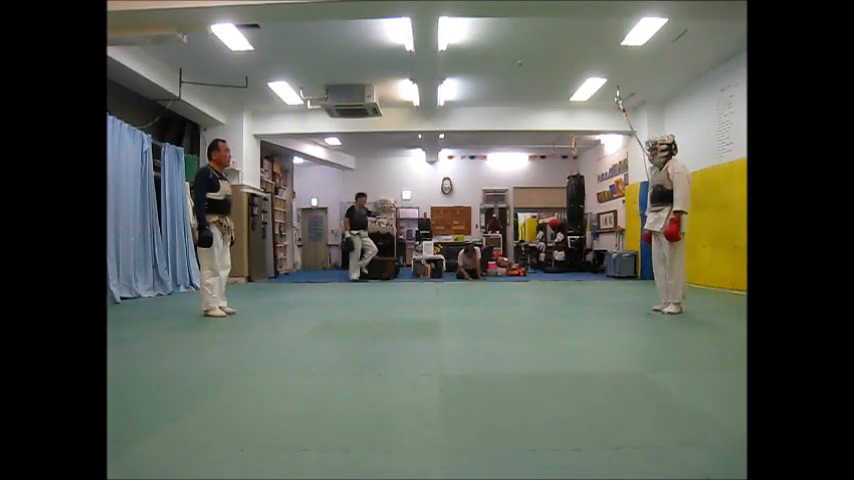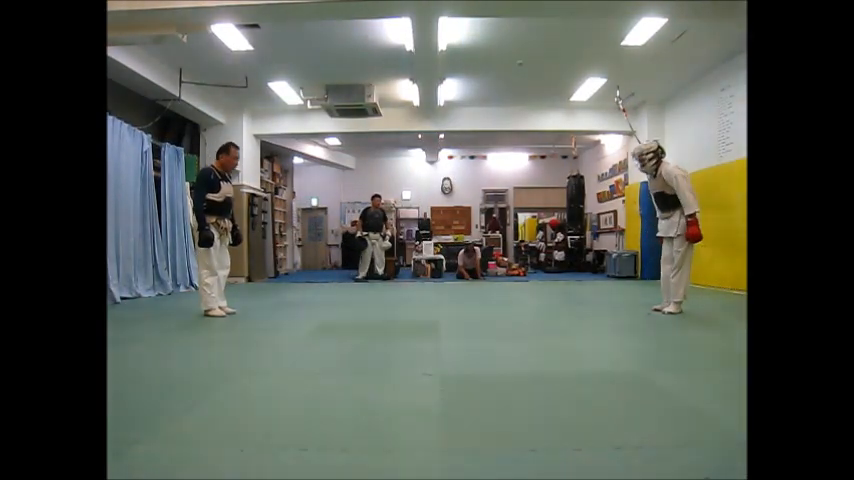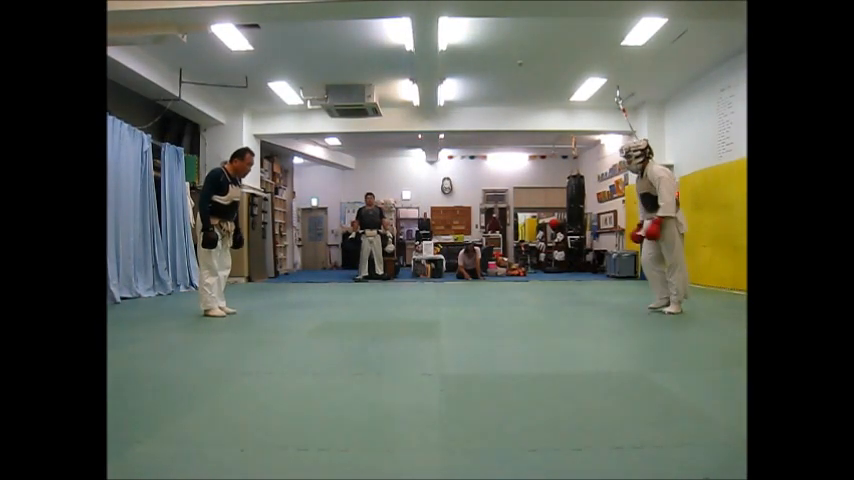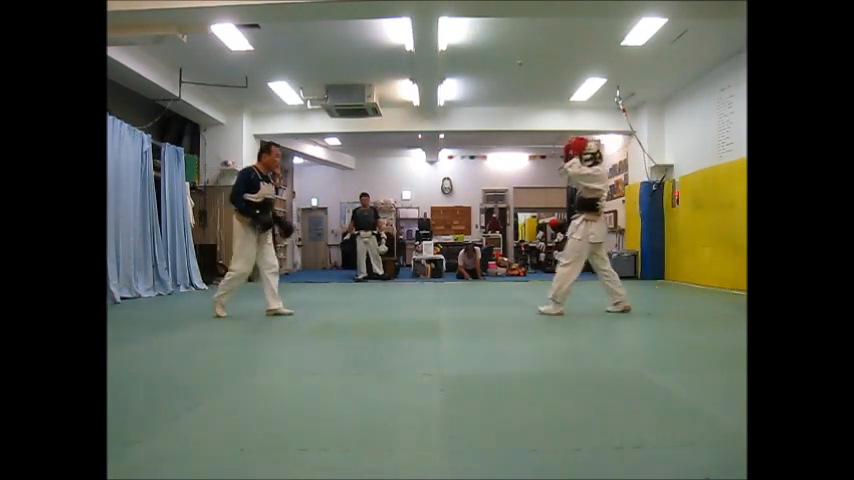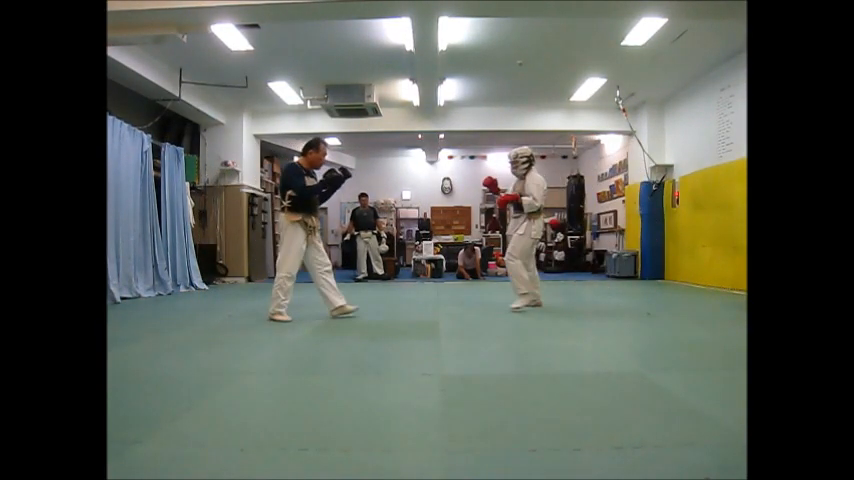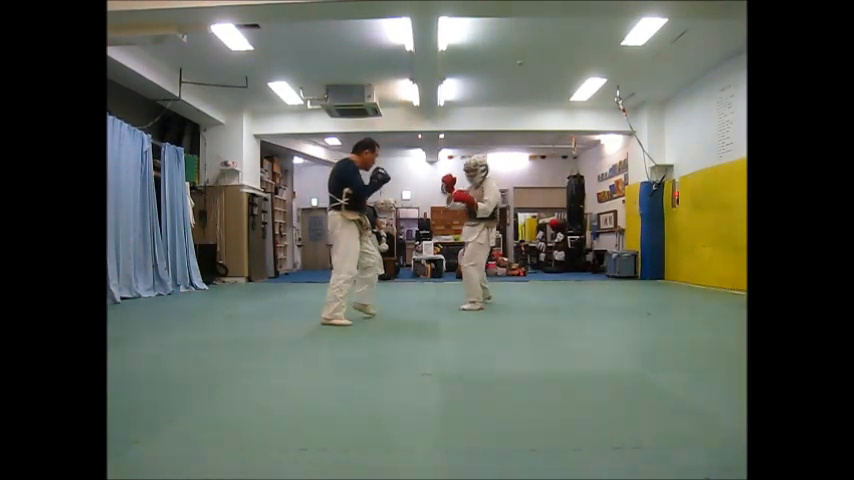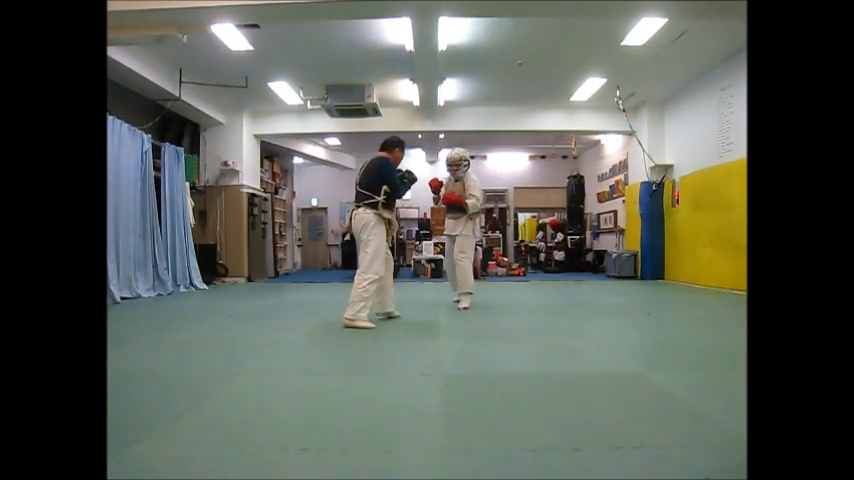
dt=0.7s
person 1, frame 1
left shoulder: (223, 176)
right shoulder: (205, 174)
right elbow: (199, 203)
left wrist: (229, 227)
right wrist: (203, 228)
left hip: (222, 225)
right hip: (210, 225)
left knee: (223, 267)
right knee: (210, 267)
left ankle: (220, 303)
right ankle: (210, 306)
person 1, frame 2
left shoulder: (226, 177)
right shoulder: (206, 174)
right elbow: (198, 203)
left wrist: (234, 227)
right wrist: (203, 228)
left hip: (222, 227)
right hip: (208, 226)
left knee: (223, 266)
right knee: (209, 267)
left ankle: (219, 303)
right ankle: (210, 306)
person 1, frame 3
left shoulder: (237, 179)
right shoulder: (216, 175)
right elbow: (203, 203)
left wrist: (237, 230)
right wrist: (207, 229)
left hip: (226, 227)
right hip: (211, 225)
left knee: (223, 267)
right knee: (210, 267)
left ankle: (219, 303)
right ankle: (209, 306)
person 1, frame 4
left shoulder: (269, 178)
right shoulder: (248, 174)
right elbow: (235, 198)
left wrist: (280, 221)
right wrist: (255, 216)
left hip: (264, 227)
right hip: (246, 225)
left knee: (270, 266)
right knee: (241, 268)
left ankle: (274, 305)
right ankle: (219, 302)
person 1, frame 5
left shoulder: (310, 173)
right shoulder: (291, 169)
left elbow: (318, 199)
right elbow: (304, 193)
left wrist: (336, 184)
right wrist: (326, 182)
left hip: (309, 225)
right hip: (294, 223)
left knee: (323, 265)
right knee: (288, 269)
left ankle: (337, 305)
right ankle: (277, 310)
person 1, frame 6
left shoulder: (350, 167)
right shoulder: (347, 166)
left elbow: (358, 195)
right elbow: (362, 192)
left wrist: (373, 181)
right wrist: (379, 182)
left hip: (353, 222)
right hip: (344, 221)
left knee: (372, 261)
right knee: (345, 270)
left ankle: (362, 301)
right ankle: (331, 314)
person 1, frame 7
left shoulder: (372, 163)
right shoulder: (385, 163)
right elbow: (397, 192)
left wrist: (399, 180)
right wrist: (408, 181)
left hip: (368, 217)
right hip: (372, 219)
left knee: (385, 262)
right knee: (370, 269)
left ankle: (386, 308)
right ankle: (354, 316)
person 2, frame 1
left shoulder: (677, 169)
right shoulder: (655, 171)
left elbow: (681, 197)
left wrist: (675, 221)
right wrist: (648, 224)
left hip: (670, 221)
right hip: (656, 222)
left knee: (673, 263)
right knee: (659, 264)
left ankle: (675, 303)
right ankle: (665, 301)
person 2, frame 2
left shoulder: (671, 171)
right shoulder: (651, 176)
left elbow: (687, 198)
left wrist: (692, 224)
right wrist: (661, 227)
left hip: (682, 223)
right hip: (667, 224)
left knee: (679, 263)
right knee: (667, 263)
left ankle: (676, 303)
right ankle: (668, 300)
person 2, frame 3
left shoulder: (659, 173)
right shoulder: (640, 177)
left elbow: (667, 201)
left wrist: (656, 224)
right wrist: (640, 226)
left hip: (669, 223)
right hip: (653, 224)
left knee: (674, 263)
right knee: (648, 261)
left ankle: (676, 302)
right ankle: (662, 298)
person 2, frame 4
left shoulder: (598, 173)
right shoulder: (589, 174)
left elbow: (571, 172)
right elbow: (568, 172)
left wrist: (574, 155)
right wrist: (570, 155)
left hip: (587, 226)
right hip: (588, 226)
left knee: (567, 264)
right knee: (601, 266)
left ankle: (555, 304)
right ankle: (621, 301)
person 2, frame 5
left shoulder: (535, 178)
right shoulder: (521, 180)
left elbow: (534, 202)
right elbow: (512, 203)
left wrist: (514, 198)
right wrist: (496, 191)
left hip: (529, 224)
right hip: (520, 223)
left knee: (512, 258)
right knee: (527, 262)
left ankle: (524, 295)
right ankle: (533, 297)
person 2, frame 6
left shoulder: (491, 187)
right shoulder: (471, 188)
left elbow: (486, 209)
right elbow: (454, 205)
left wrist: (470, 201)
right wrist: (450, 191)
left hip: (483, 231)
right hip: (471, 230)
left knee: (468, 264)
right knee: (475, 264)
left ankle: (475, 301)
right ankle: (484, 294)
person 2, frame 7
left shoulder: (471, 180)
right shoulder: (448, 180)
left elbow: (476, 204)
right elbow: (438, 203)
left wrist: (460, 201)
right wrist: (436, 192)
left hip: (467, 224)
right hip: (452, 223)
left knee: (461, 257)
right knee: (450, 260)
left ankle: (466, 295)
right ankle: (459, 292)
